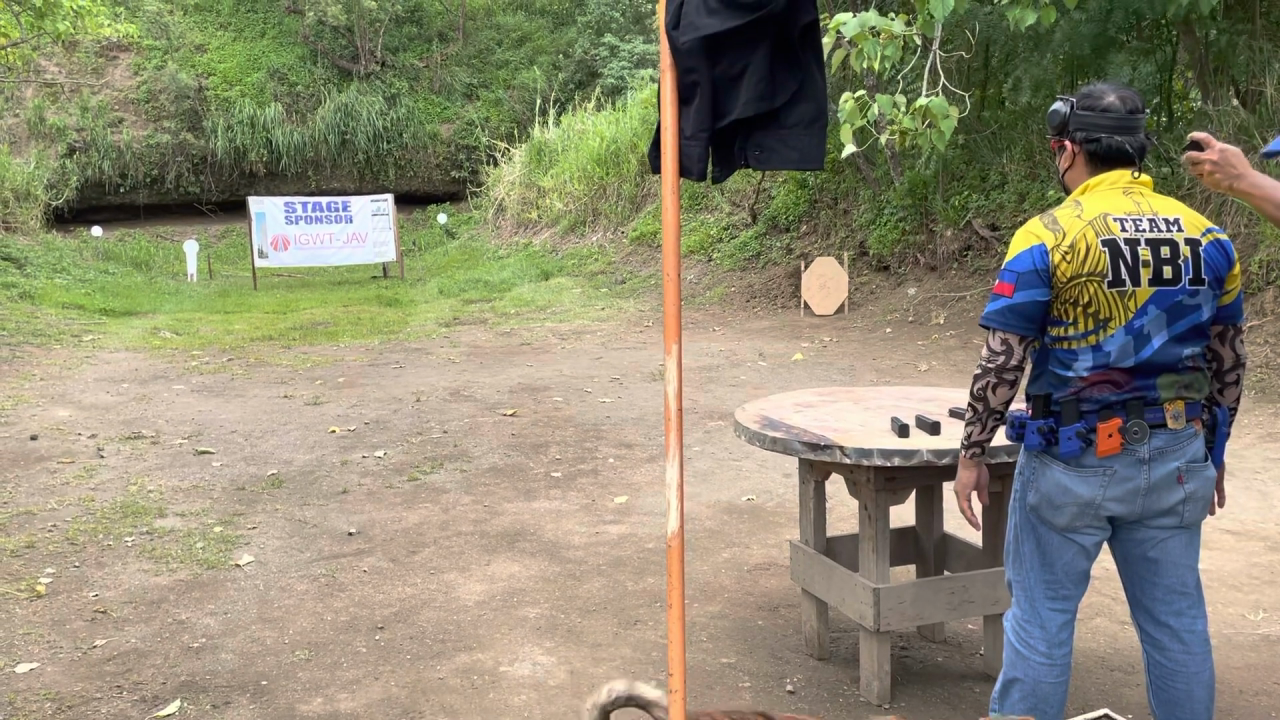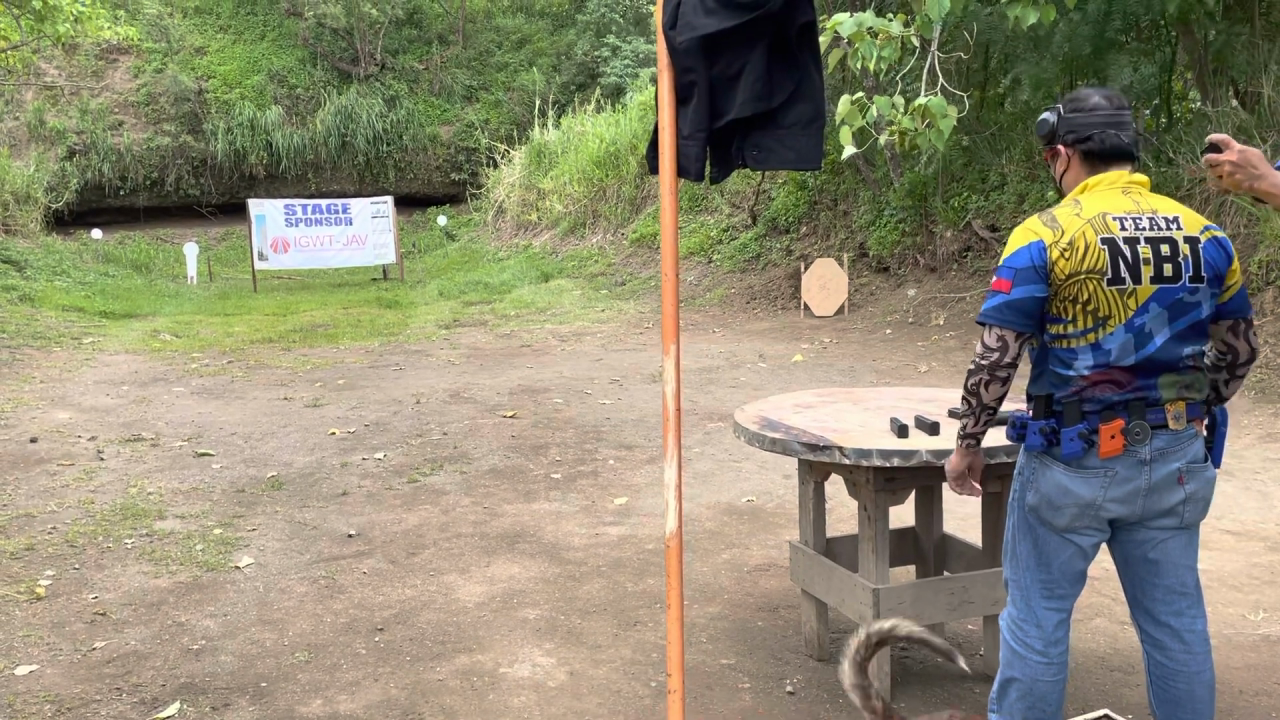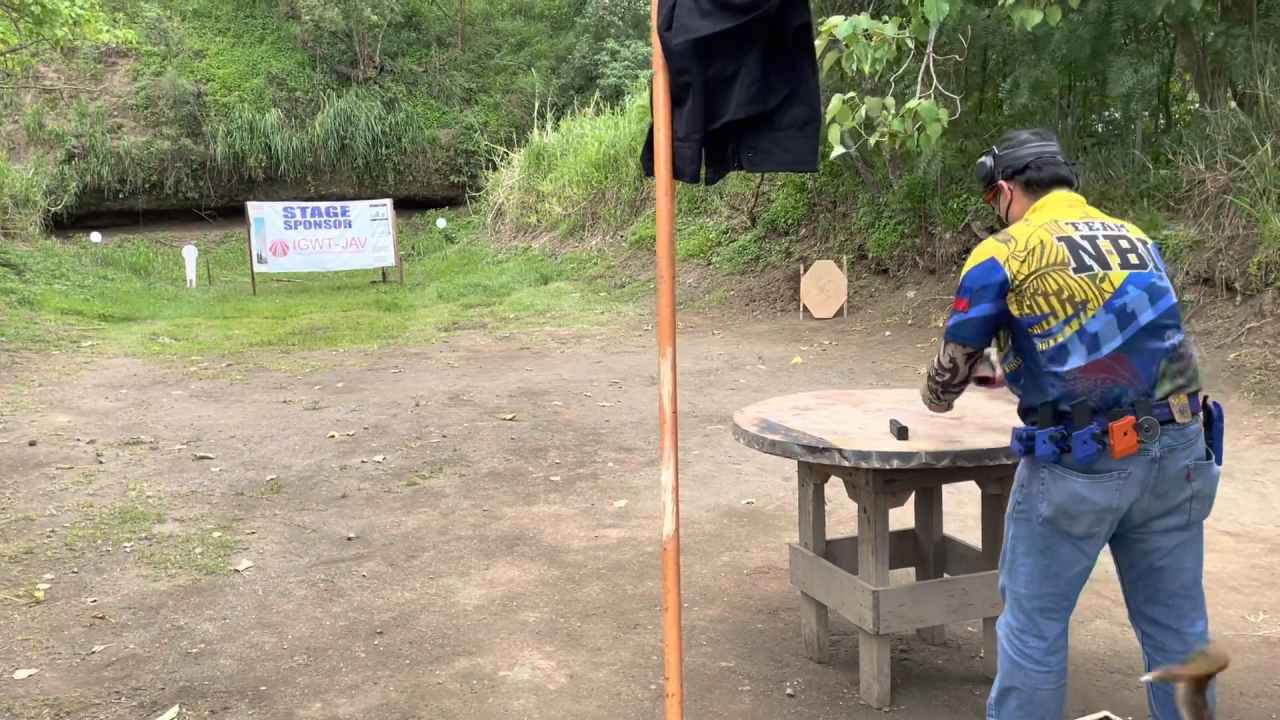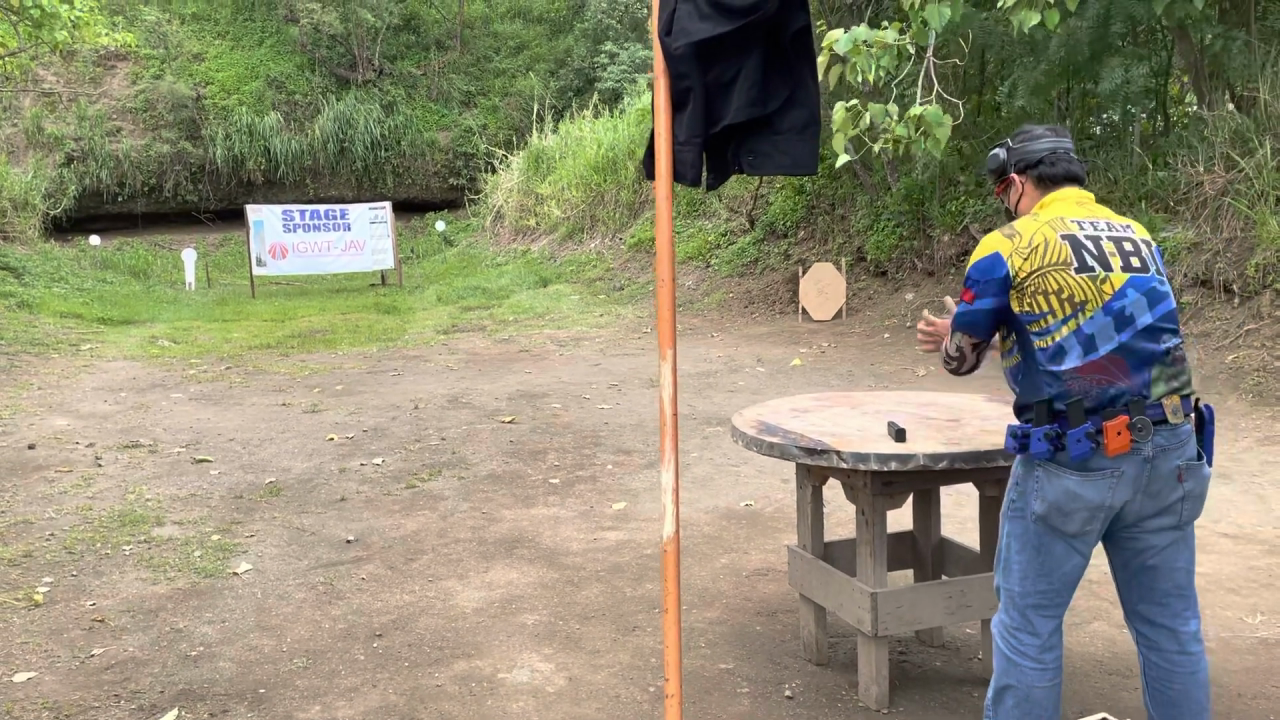
dt=0.5s
person 1, frame 1
left shoulder: (1048, 237)
right shoulder: (1206, 237)
left elbow: (1002, 362)
right elbow: (1228, 361)
left wrist: (972, 453)
right wrist: (1212, 450)
left hip: (1074, 460)
right hip: (1174, 457)
left knee: (1041, 616)
right knee: (1176, 618)
person 1, frame 2
left shoulder: (1044, 236)
right shoulder: (1204, 235)
left elbow: (995, 357)
right elbow: (1239, 349)
left wrist: (967, 443)
left hip: (1074, 460)
right hip: (1172, 457)
left knee: (1037, 614)
right knee: (1175, 618)
person 1, frame 3
left shoulder: (1001, 253)
right shoulder: (1134, 239)
left elbow: (951, 371)
left wrist: (935, 394)
left hip: (1079, 464)
right hip: (1177, 451)
left knee: (1034, 620)
right knee: (1176, 622)
person 1, frame 4
left shoulder: (1007, 248)
right shoulder: (1139, 236)
left elbow: (962, 358)
left wrist: (950, 336)
left hip: (1073, 462)
right hip: (1167, 451)
left knee: (1029, 620)
right knee: (1169, 621)
